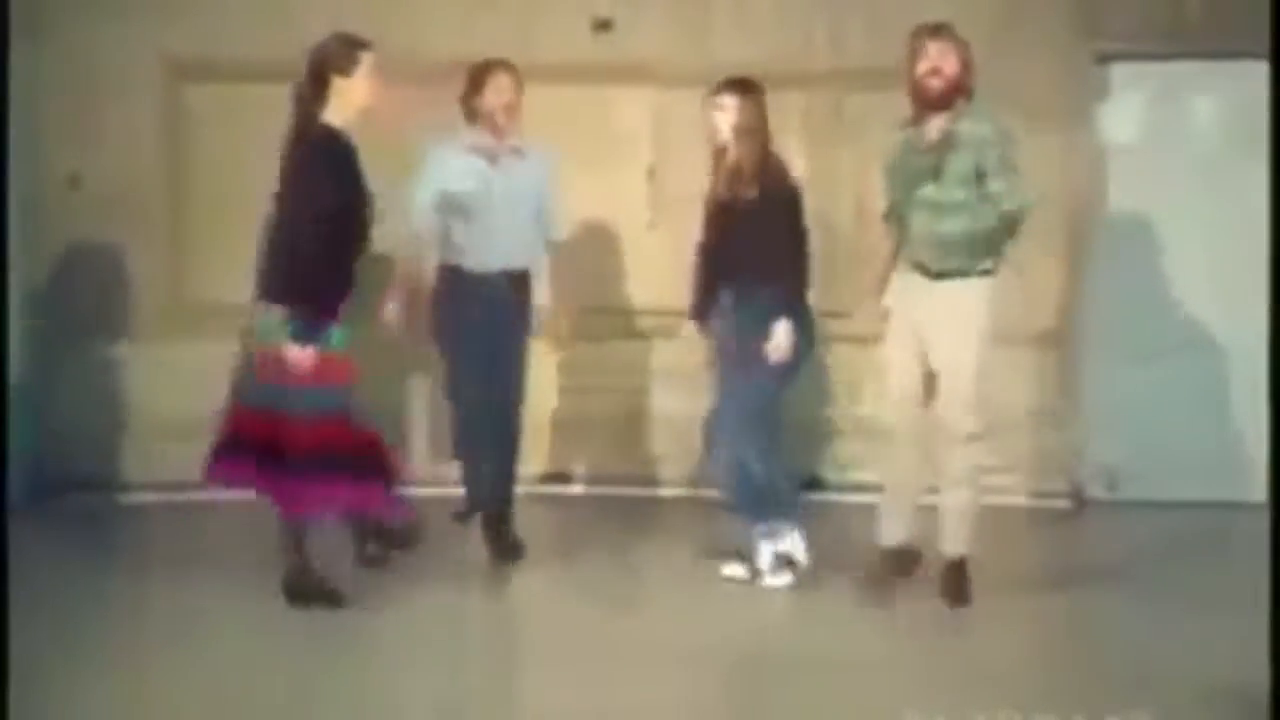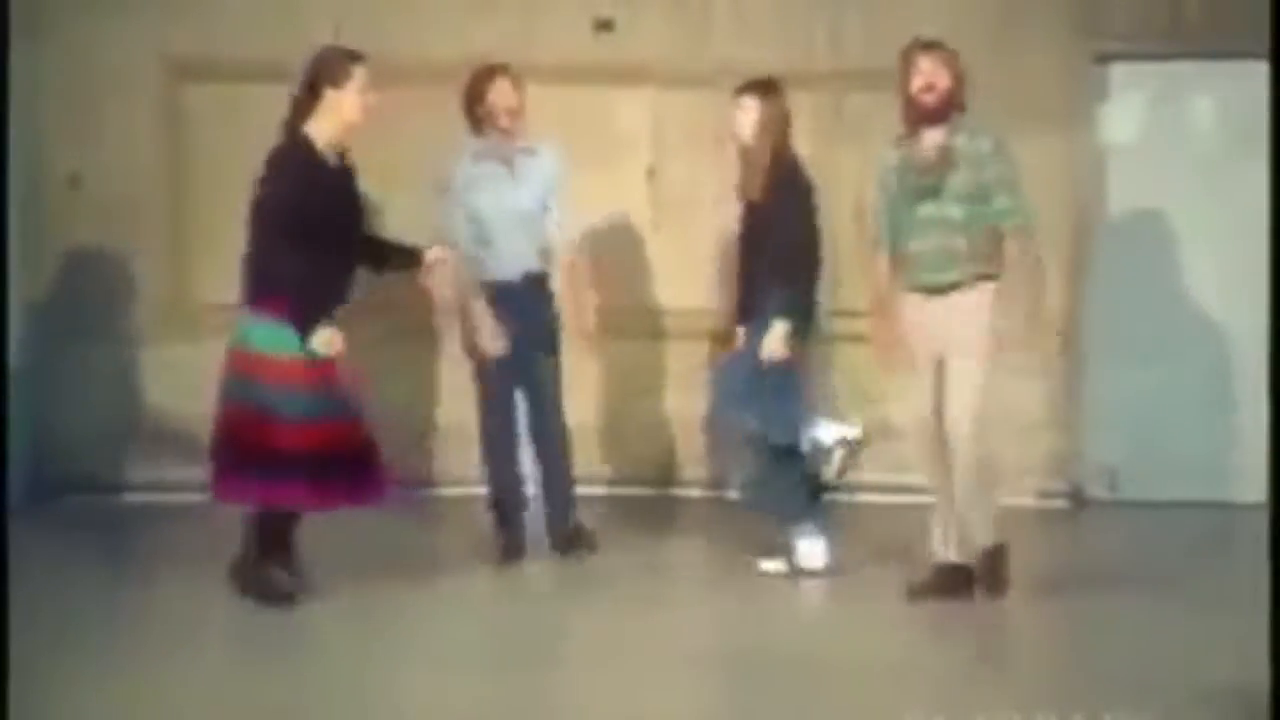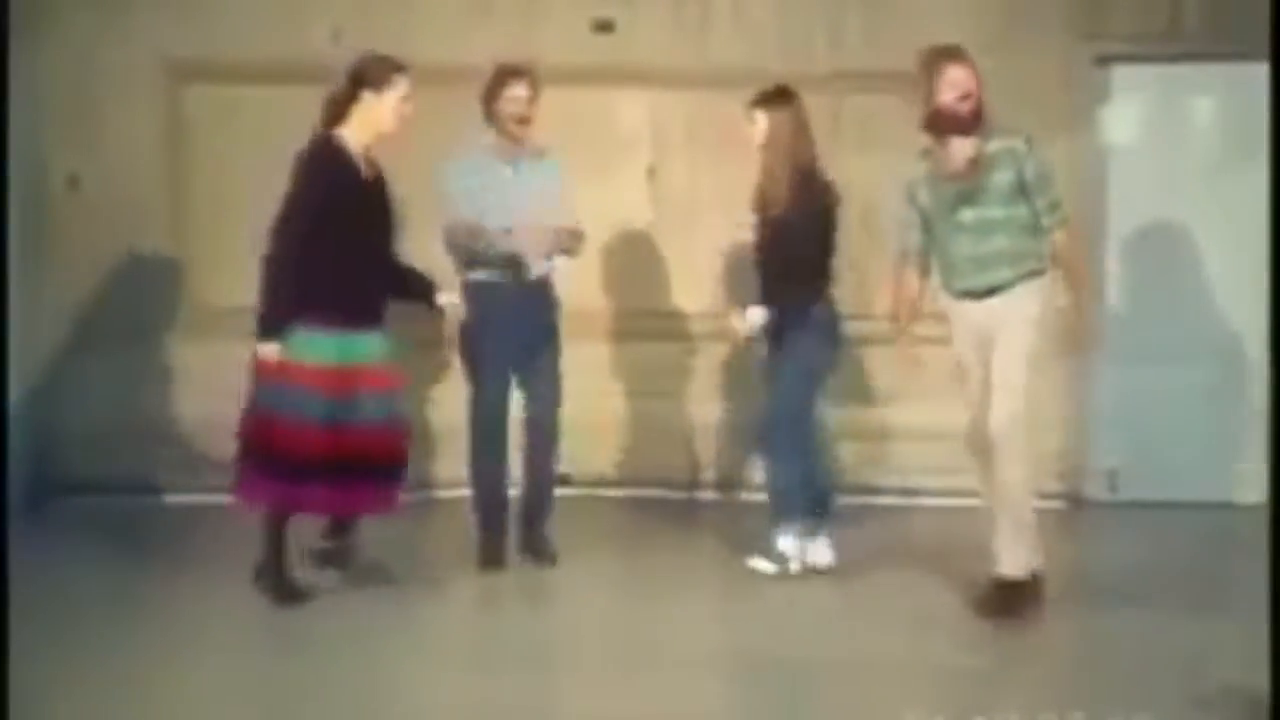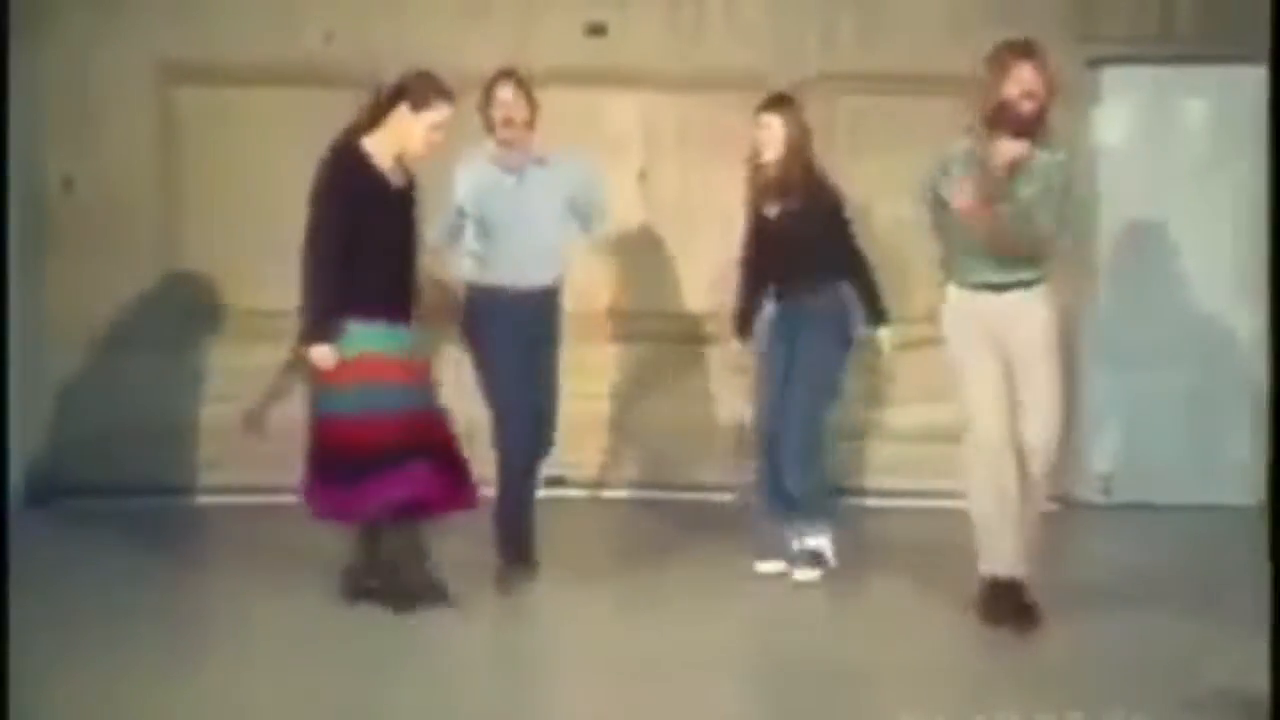
dt=0.5s
person 1, frame 1
left shoulder: (988, 134)
right shoulder: (905, 145)
left elbow: (1011, 213)
left wrist: (1007, 221)
right wrist: (885, 282)
left hip: (965, 291)
right hip: (914, 287)
left knee: (958, 423)
right knee: (900, 415)
left ankle: (956, 555)
right ankle: (896, 540)
person 1, frame 2
left shoulder: (984, 149)
right shoulder: (895, 162)
left elbow: (1016, 234)
right elbow: (886, 249)
right wrist: (884, 319)
left hip: (969, 304)
right hip: (918, 306)
left knee: (963, 428)
right knee: (931, 435)
left ankle: (985, 545)
right ankle: (952, 560)
person 1, frame 3
left shoulder: (1014, 151)
right shoulder: (919, 177)
left elbow: (1053, 228)
right elbow: (911, 261)
left wrist: (1081, 296)
right wrist: (898, 328)
left hip: (1016, 302)
right hip: (961, 311)
left knee: (1005, 427)
right knee: (983, 436)
left ankle: (1018, 574)
right ankle: (1018, 563)
person 1, frame 4
left shoulder: (1050, 166)
right shoulder: (961, 154)
left elbow: (1036, 244)
right elbow: (935, 205)
left wrist: (986, 219)
right wrist: (955, 250)
left hip: (1028, 306)
right hip: (967, 305)
left knee: (1038, 438)
right knee: (988, 433)
left ankle: (1014, 572)
right ankle: (999, 576)
person 2, frame 1
left shoulder: (317, 145)
right shoulder: (328, 151)
right elbow: (311, 242)
right wrist: (304, 330)
left hip: (302, 306)
right hip: (303, 311)
left knee: (321, 426)
right knee: (309, 431)
left ankle: (369, 526)
right ankle: (299, 568)
person 2, frame 2
left shoulder: (336, 162)
right shoulder: (292, 160)
right elbow: (271, 249)
left wrist: (414, 258)
right wrist: (310, 323)
left hip: (314, 320)
right hip: (282, 321)
left knee: (311, 436)
right knee: (286, 434)
left ankle: (273, 549)
right ankle: (254, 560)
person 2, frame 3
left shoulder: (372, 170)
right shoulder: (320, 161)
right elbow: (285, 247)
left wrist: (428, 292)
right wrist: (271, 327)
left hip: (361, 329)
right hip: (310, 328)
left knee: (368, 444)
right knee: (300, 444)
left ankle: (338, 539)
right ankle: (271, 562)
person 2, frame 4
left shoulder: (401, 179)
right shoulder: (344, 169)
right elbow: (320, 255)
right wrist: (318, 333)
left hip: (387, 329)
right hip: (355, 333)
left knee: (398, 447)
right knee: (380, 447)
left ankle: (372, 568)
right ankle: (389, 568)
person 3, frame 1
left shoulder: (536, 162)
right shoulder: (447, 157)
left elbow: (550, 234)
right elbow: (421, 228)
right wrist: (397, 293)
left hip: (512, 291)
right hip: (460, 287)
left knee: (506, 404)
right knee: (469, 397)
left ankle: (499, 514)
right ankle: (480, 492)
person 3, frame 2
left shoulder: (545, 160)
right shoulder: (464, 170)
left elbow: (557, 228)
right elbow: (462, 246)
left wrist: (572, 274)
right wrist: (477, 310)
left hip: (534, 293)
right hip: (488, 297)
left knee: (548, 409)
right knee: (498, 414)
left ankle: (563, 524)
right ankle: (509, 524)
person 3, frame 3
left shoulder: (548, 165)
right shoulder: (466, 166)
left elbow: (572, 236)
right elbow: (456, 238)
left wrist: (547, 236)
right wrist: (506, 242)
left hip: (537, 297)
right hip: (488, 298)
left knee: (545, 414)
right knee: (489, 417)
left ankle: (533, 525)
right ankle: (491, 533)
person 3, frame 4
left shoulder: (566, 172)
right shoulder: (469, 175)
left elbow: (598, 224)
right elbow: (440, 239)
left hip: (542, 305)
right hip: (491, 307)
left knee: (539, 425)
right knee: (512, 425)
left ankle: (514, 532)
right ankle: (516, 546)
person 4, frame 1
left shoulder: (770, 177)
right shoulder: (724, 181)
left elbow: (794, 250)
left wrist: (787, 318)
right wrist: (701, 314)
left hip: (770, 315)
right hip: (736, 313)
left knee: (743, 427)
right knee: (737, 429)
left ankle: (784, 541)
right ankle: (768, 546)
person 4, frame 2
left shoulder: (785, 177)
right shoulder: (761, 178)
left elbow: (801, 253)
left wrist: (786, 320)
right wrist: (744, 320)
left hip: (780, 312)
right hip: (764, 312)
left knee: (735, 396)
right knee: (770, 431)
right ankle: (806, 546)
person 4, frame 3
left shoulder: (809, 191)
right shoulder: (780, 188)
left elbow: (810, 267)
left wrist: (765, 311)
right wrist: (762, 314)
left hip: (809, 325)
right hip: (788, 325)
left knee: (784, 429)
right knee: (789, 431)
left ankle: (799, 544)
right ankle: (807, 541)
person 4, frame 4
left shoulder: (814, 193)
right shoulder: (761, 198)
left elbow: (849, 257)
right elbow: (755, 266)
left wrist: (877, 317)
right wrist: (742, 326)
left hip: (823, 314)
right hip: (784, 319)
left knee: (798, 428)
right knee: (772, 429)
left ankle: (816, 540)
right ankle: (789, 542)
